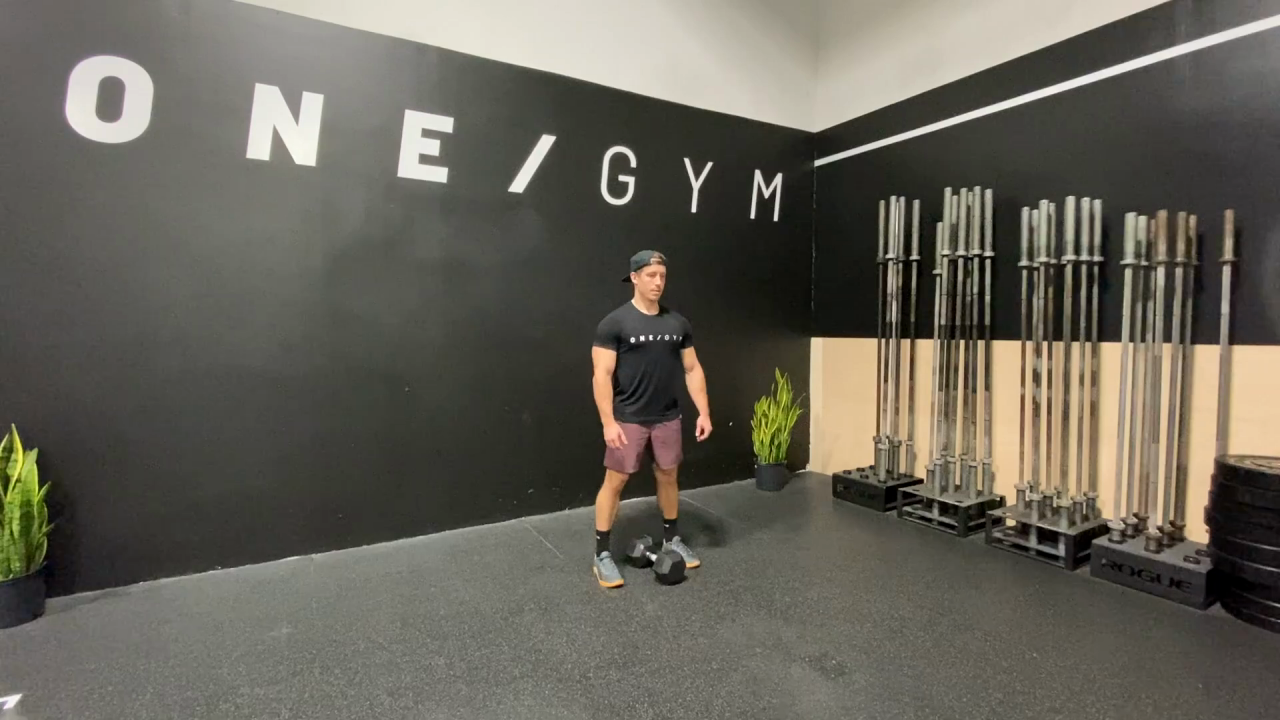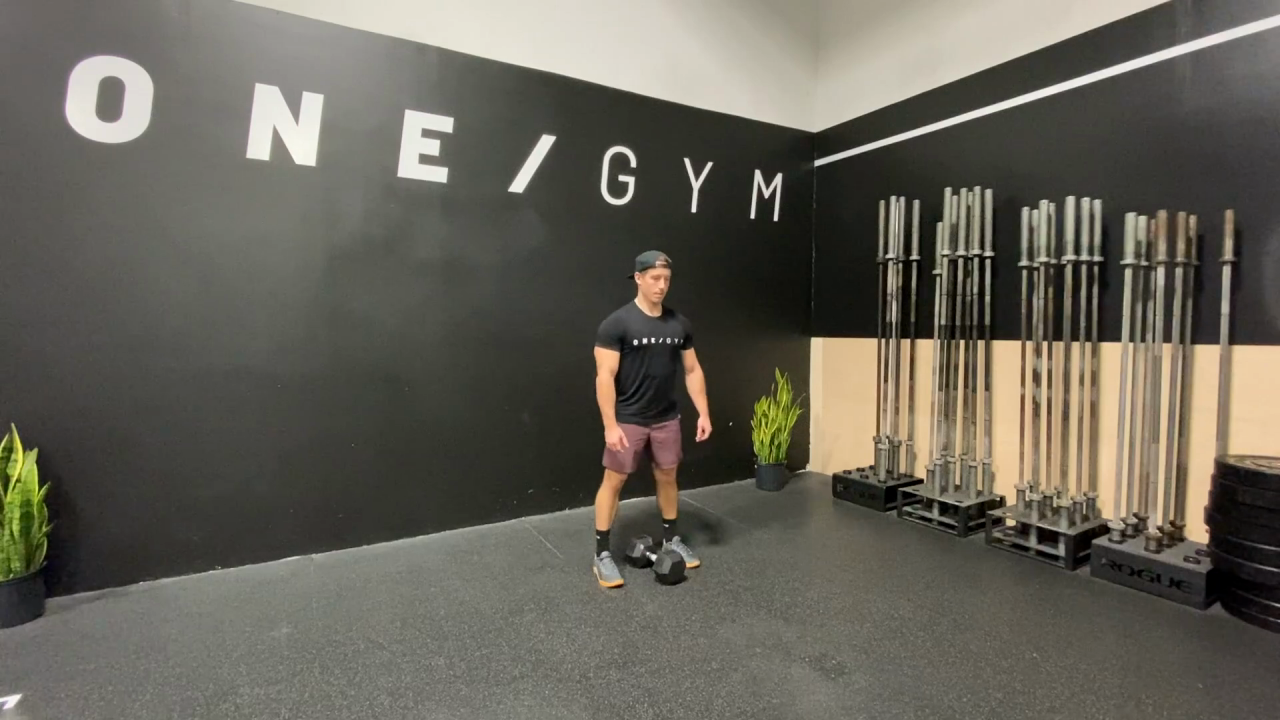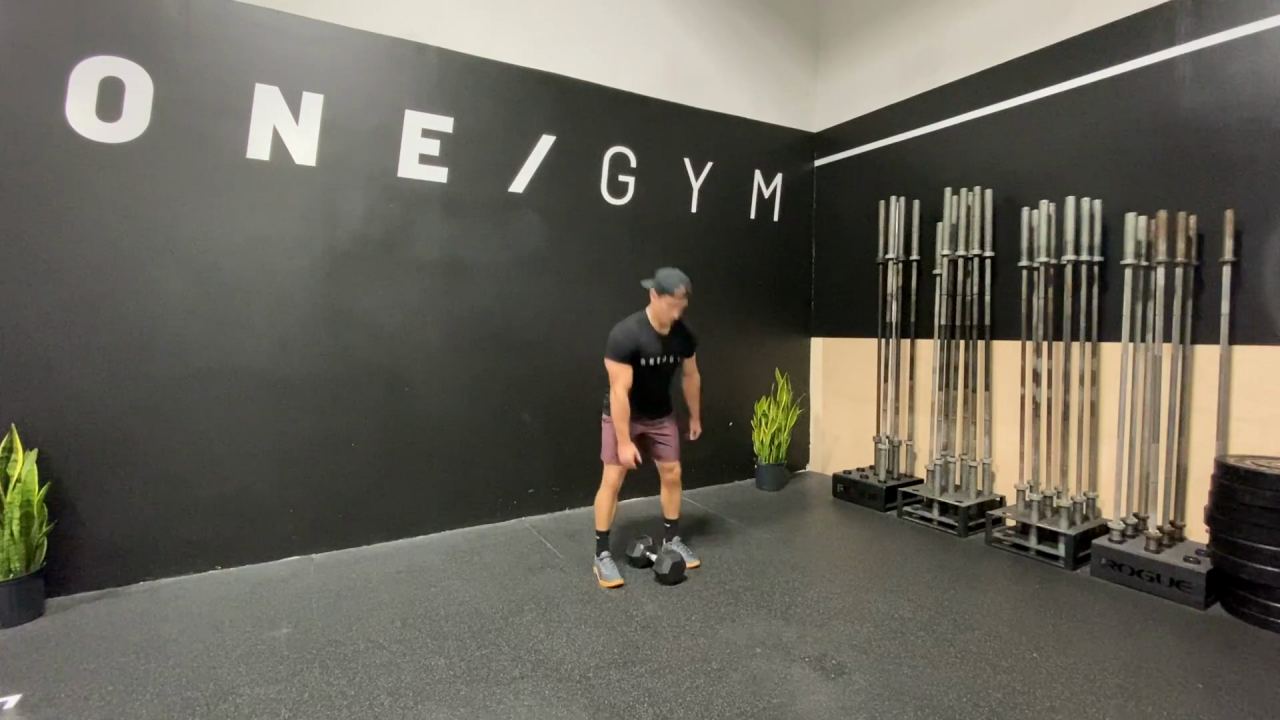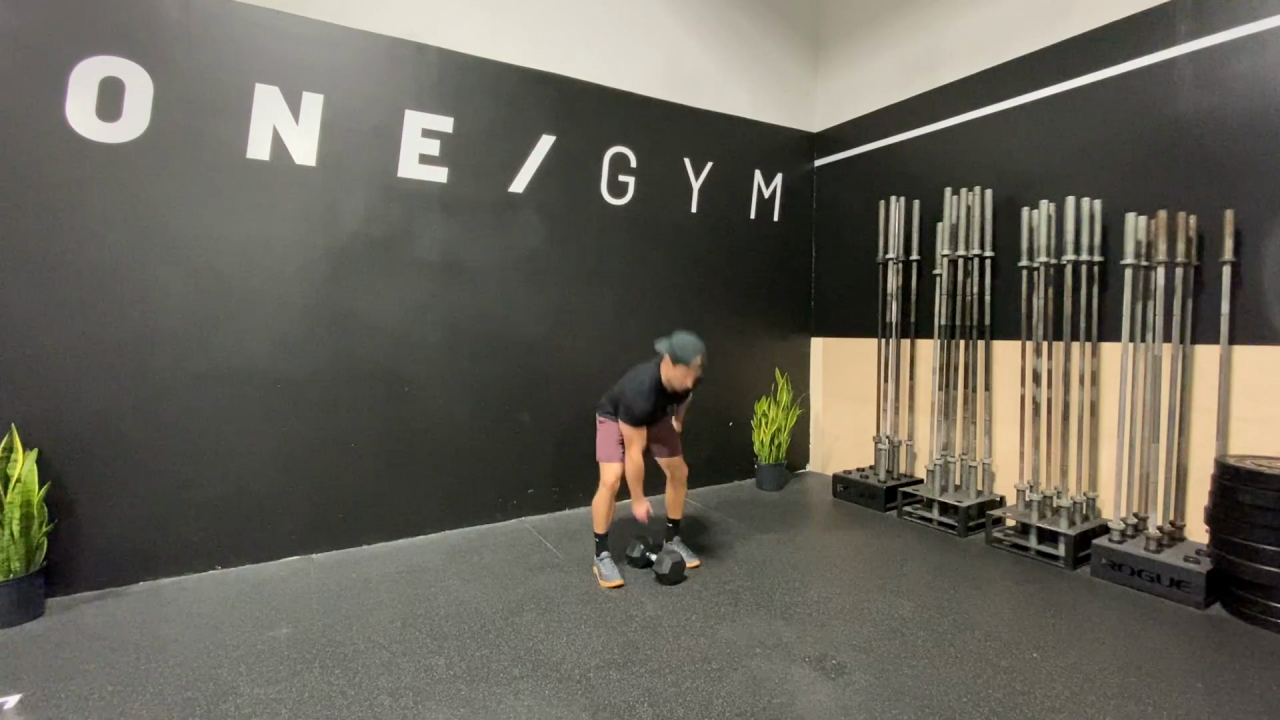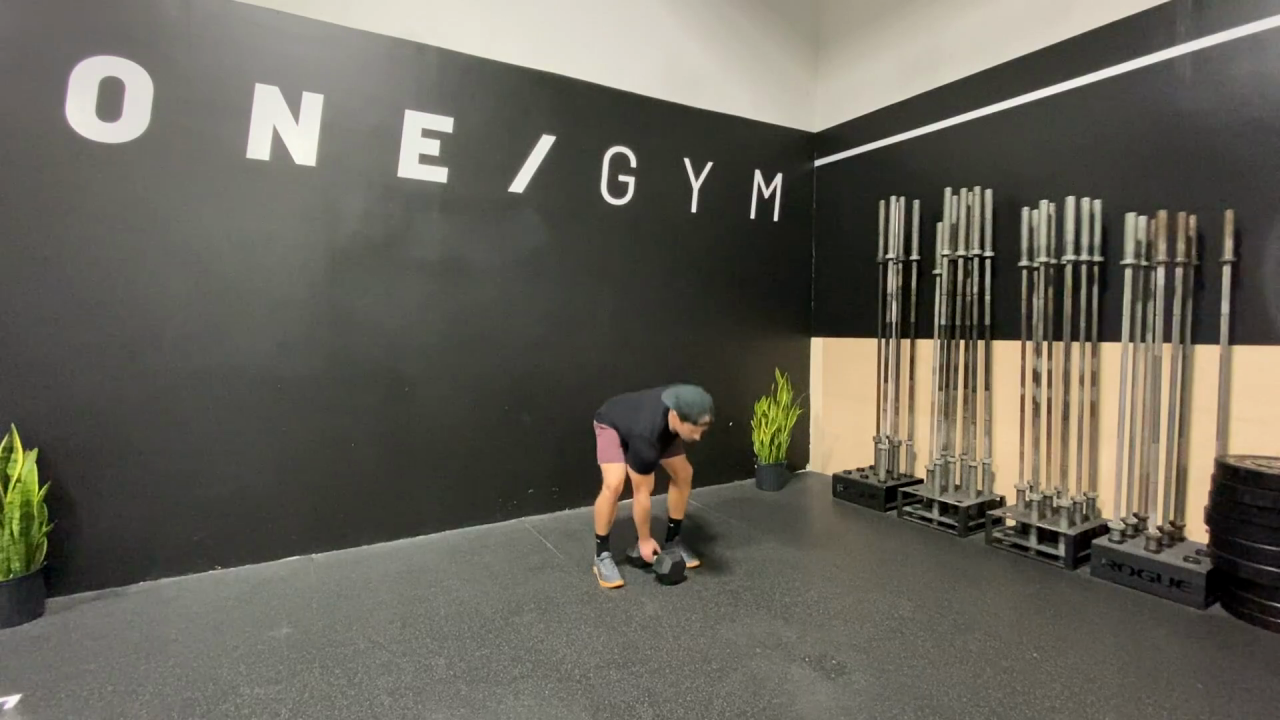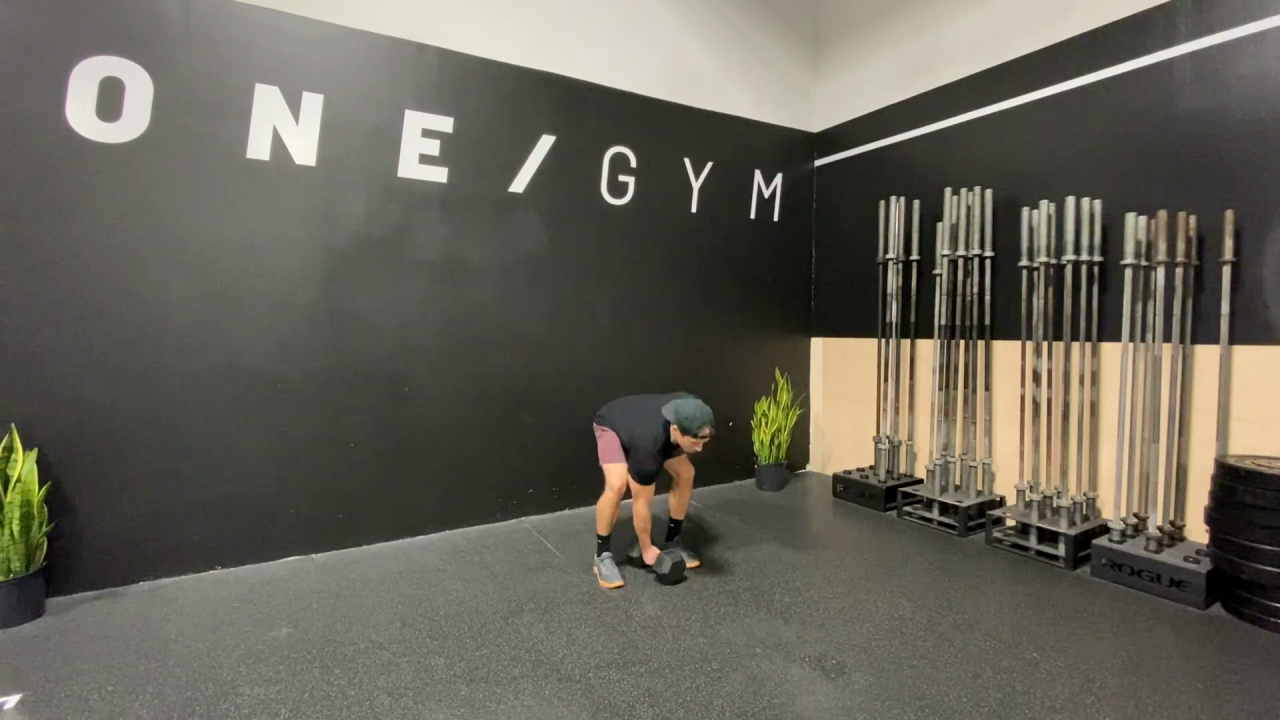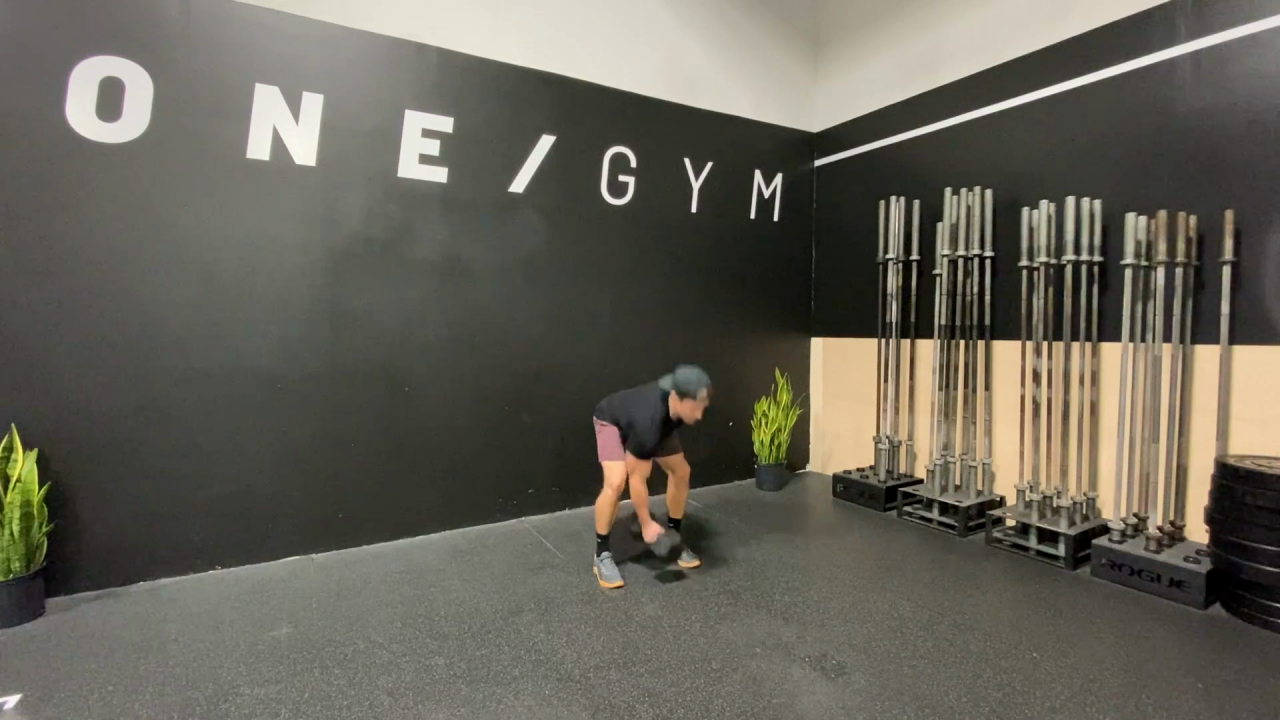
dt=0.2s
person 1, frame 1
left shoulder: (678, 323)
right shoulder: (615, 323)
left elbow: (692, 370)
right elbow: (602, 375)
left wrist: (703, 413)
right wrist: (609, 422)
left hip: (668, 418)
right hip: (628, 420)
left knee: (668, 477)
right knee: (615, 482)
left ankle: (671, 539)
right ankle: (602, 554)
person 1, frame 2
left shoulder: (679, 324)
right shoulder: (617, 323)
left elbow: (692, 370)
right elbow: (605, 376)
left wrist: (703, 413)
right wrist: (610, 425)
left hip: (666, 418)
right hip: (628, 420)
left knee: (667, 478)
right knee: (614, 481)
left ankle: (671, 539)
right ankle: (602, 554)
person 1, frame 3
left shoulder: (684, 335)
right shoulder: (626, 335)
left elbow: (691, 376)
right elbow: (619, 391)
left wrist: (695, 416)
right wrist: (624, 442)
left hip: (661, 415)
right hip: (623, 416)
left knee: (672, 474)
right knee: (613, 479)
left ankle: (672, 540)
right ankle: (602, 554)
person 1, frame 4
left shoulder: (687, 378)
right shoulder: (639, 392)
right elbow: (635, 453)
left wrist: (678, 420)
right wrist: (637, 500)
left hip: (655, 417)
right hip: (614, 417)
left knee: (679, 471)
right knee: (611, 480)
left ankle: (673, 539)
right ankle: (601, 555)
person 1, frame 5
left shoulder: (687, 406)
right shoulder: (646, 441)
right elbow: (642, 495)
right wrist: (644, 540)
left hip: (644, 415)
right hip: (612, 424)
left knee: (684, 474)
right knee: (614, 484)
left ankle: (673, 540)
right ankle: (602, 555)
person 1, frame 6
left shoulder: (690, 411)
right shoulder: (648, 449)
right elbow: (641, 503)
right wrist: (646, 548)
left hip: (641, 416)
right hip: (611, 425)
left knee: (686, 474)
right knee: (617, 485)
left ankle: (673, 541)
right ankle: (603, 556)
person 1, frame 7
left shoulder: (685, 392)
right shoulder: (648, 426)
right elbow: (637, 480)
right wrist: (647, 524)
left hip: (641, 407)
right hip: (612, 421)
left knee: (681, 472)
right knee: (616, 482)
right ankle: (602, 555)
